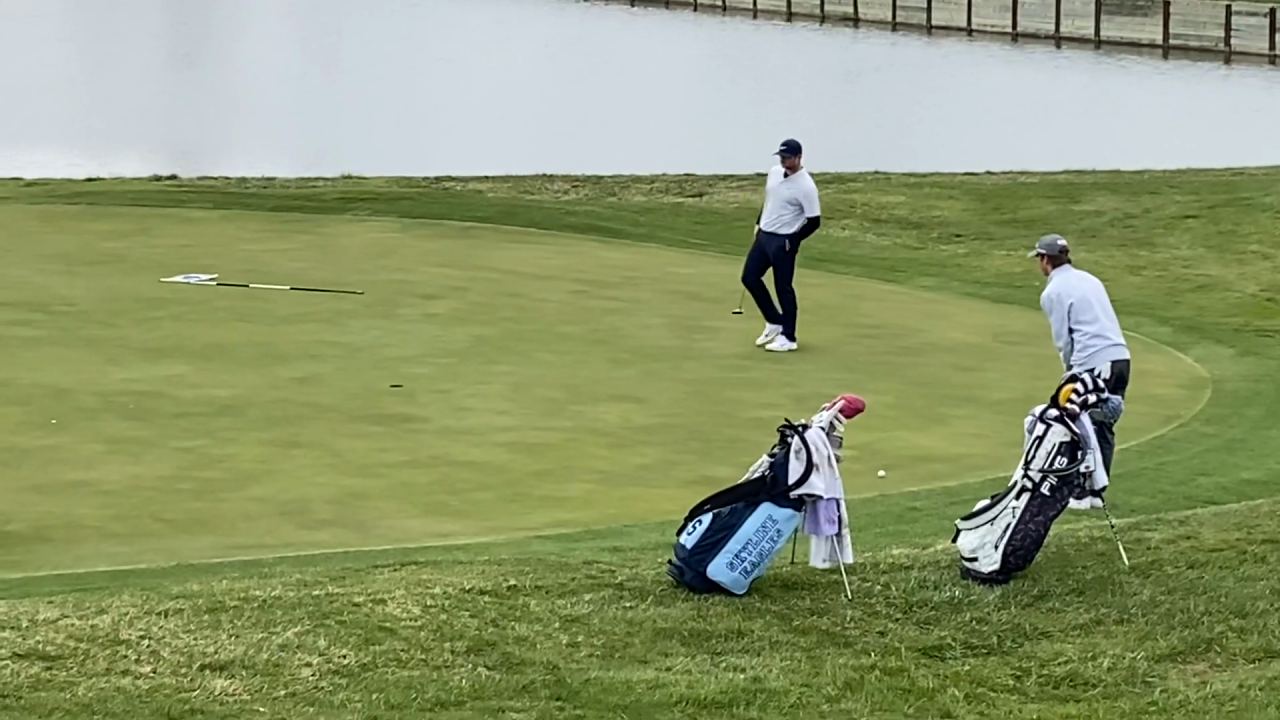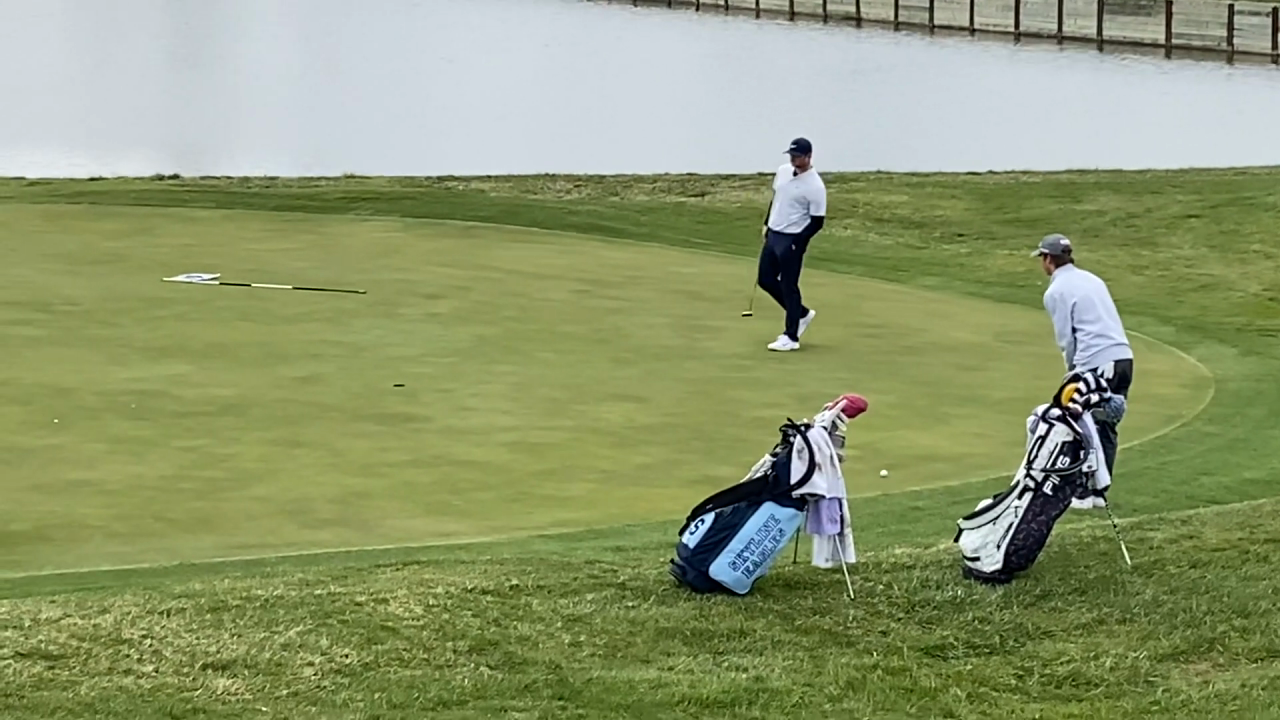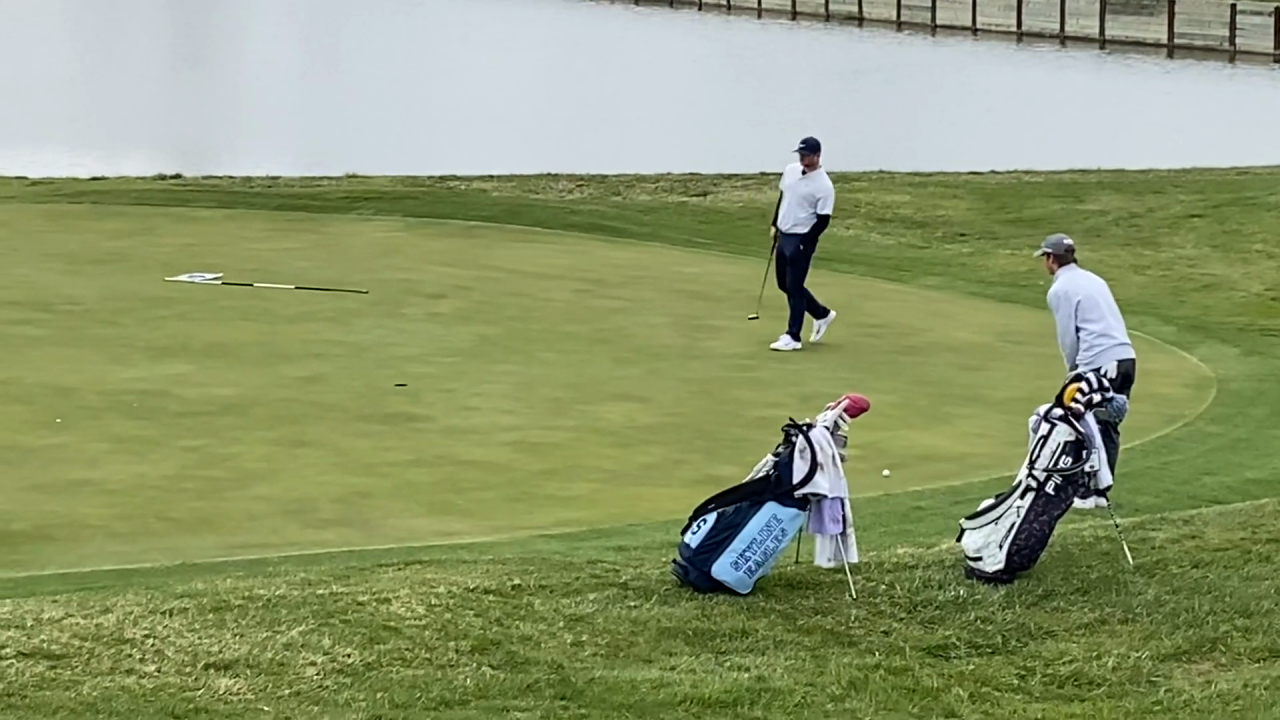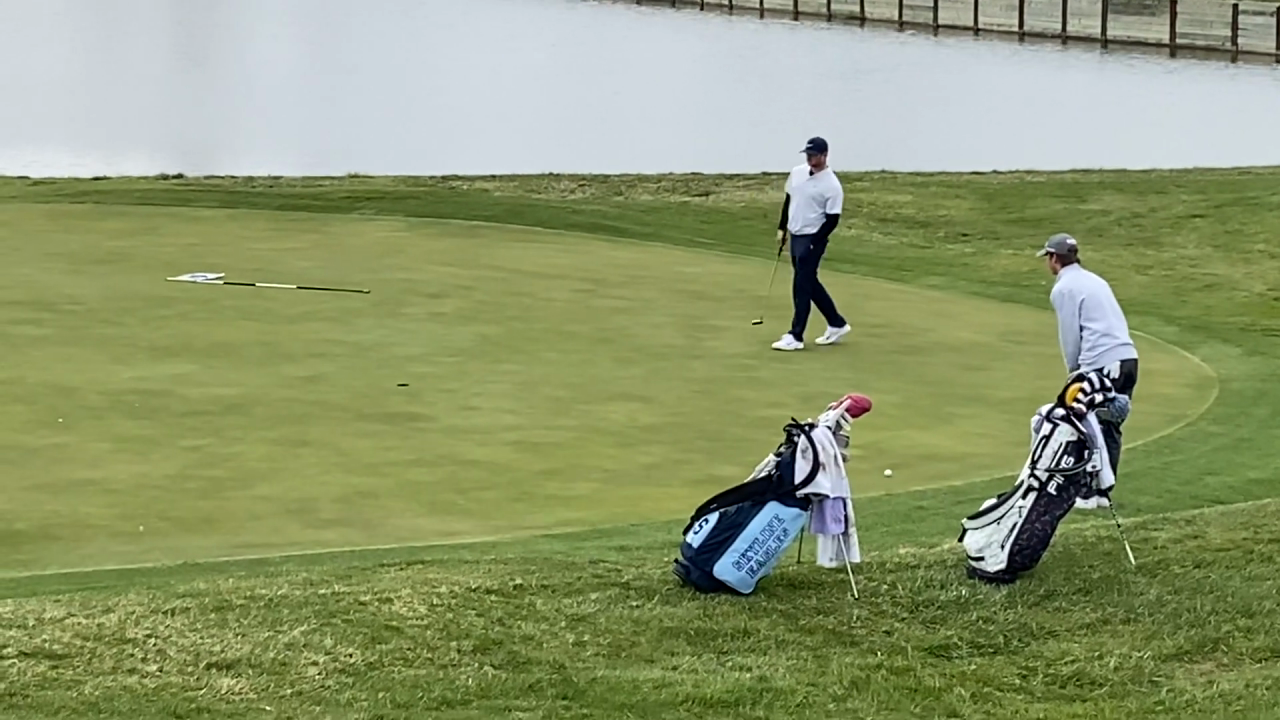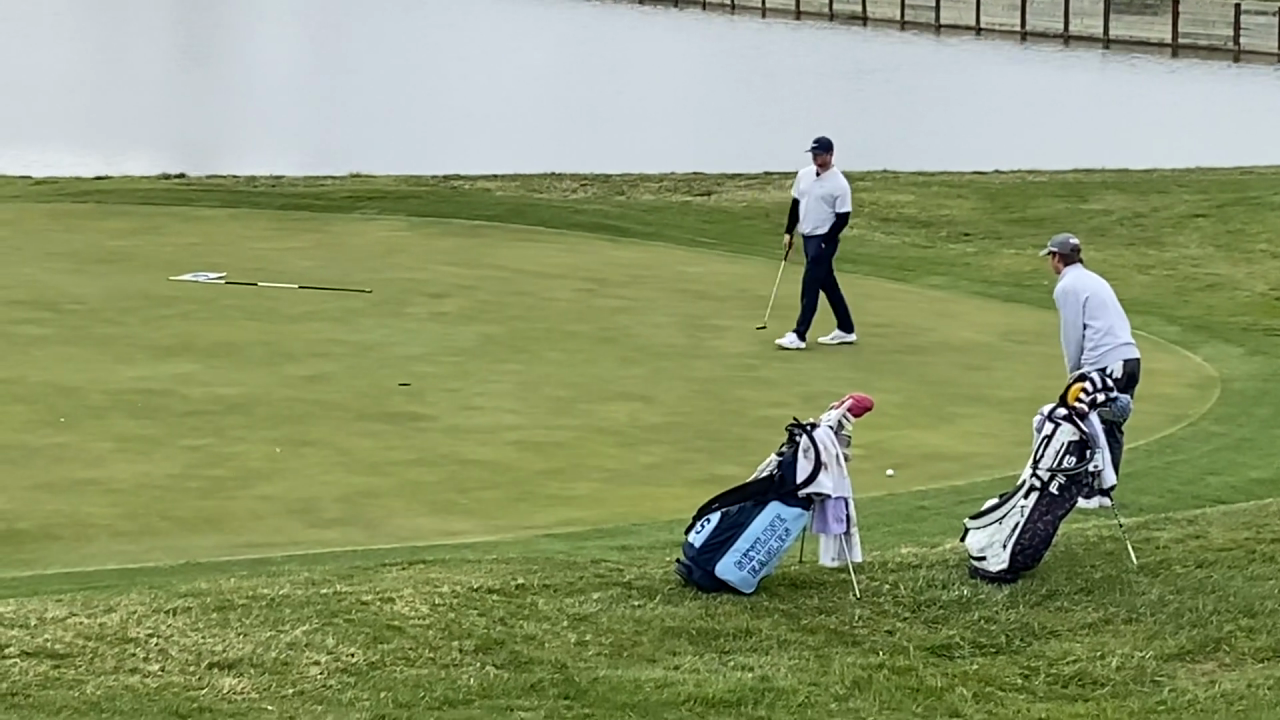
dt=0.1s
person 1, frame 1
left shoulder: (1052, 292)
right shoulder: (1089, 279)
left elbow: (1063, 339)
left wrist: (1071, 371)
left hip: (1093, 364)
right hip: (1120, 358)
right knee: (1104, 428)
left ankle: (1080, 493)
right ankle: (1095, 492)
person 1, frame 2
left shoulder: (1056, 291)
right shoulder: (1091, 279)
left elbow: (1066, 338)
left wrist: (1074, 370)
left hip: (1095, 364)
right hip: (1123, 358)
right knee: (1106, 428)
left ankle: (1083, 493)
right ankle: (1098, 491)
person 1, frame 3
left shoulder: (1059, 290)
right shoulder: (1092, 279)
left elbow: (1068, 338)
left wrist: (1074, 371)
left hip: (1098, 364)
right hip: (1125, 358)
right knee: (1108, 428)
left ankle: (1084, 493)
right ankle: (1100, 491)
person 1, frame 4
left shoulder: (1063, 289)
right shoulder: (1093, 280)
left elbow: (1070, 337)
left wrist: (1074, 372)
right wrist: (1082, 368)
left hip: (1100, 364)
right hip: (1128, 358)
right knee: (1110, 428)
left ankle: (1087, 493)
right ankle: (1102, 491)
person 1, frame 5
left shoulder: (1066, 287)
right shoulder: (1094, 280)
left elbow: (1072, 336)
left wrist: (1072, 373)
right wrist: (1080, 371)
left hip: (1103, 364)
right hip: (1130, 359)
right knee: (1113, 428)
left ankle: (1088, 494)
right ankle: (1103, 491)
person 2, frame 1
left shoulder: (806, 186)
right shoulder: (774, 173)
left elbow: (813, 222)
left wrist: (792, 242)
right wrist: (758, 224)
left hip: (784, 241)
right hip: (764, 236)
left knee: (783, 287)
right knee: (749, 278)
left ankle: (788, 337)
right ankle: (775, 321)
person 2, frame 2
left shoulder: (815, 186)
right shoulder: (783, 171)
left elbow: (817, 222)
left wrist: (797, 243)
right wrist: (767, 223)
left hip: (792, 240)
right hip: (773, 235)
left knee: (788, 287)
right knee: (765, 280)
left ankle: (790, 336)
right ankle: (801, 314)
person 2, frame 3
left shoulder: (824, 185)
right shoulder: (790, 171)
left elbow: (823, 221)
left wrist: (803, 243)
right wrist: (774, 225)
left hip: (802, 240)
right hip: (784, 237)
left knee: (793, 286)
right knee: (785, 284)
left ankle: (792, 337)
right ankle: (821, 314)
person 2, frame 4
left shoulder: (832, 185)
right shoulder: (796, 173)
left elbow: (832, 220)
left wrist: (813, 243)
right wrist: (782, 228)
left hip: (812, 241)
right hip: (795, 237)
left knee: (803, 287)
right knee: (810, 284)
left ankle: (796, 336)
right ankle: (837, 324)
person 2, frame 5
left shoulder: (839, 183)
right shoulder: (803, 175)
left elbow: (843, 218)
right elbow: (796, 204)
left wrist: (824, 243)
right wrist: (789, 232)
left hip: (823, 241)
right hip: (808, 239)
left knee: (810, 286)
right knee: (827, 284)
left ankle: (798, 335)
right ankle: (846, 329)
